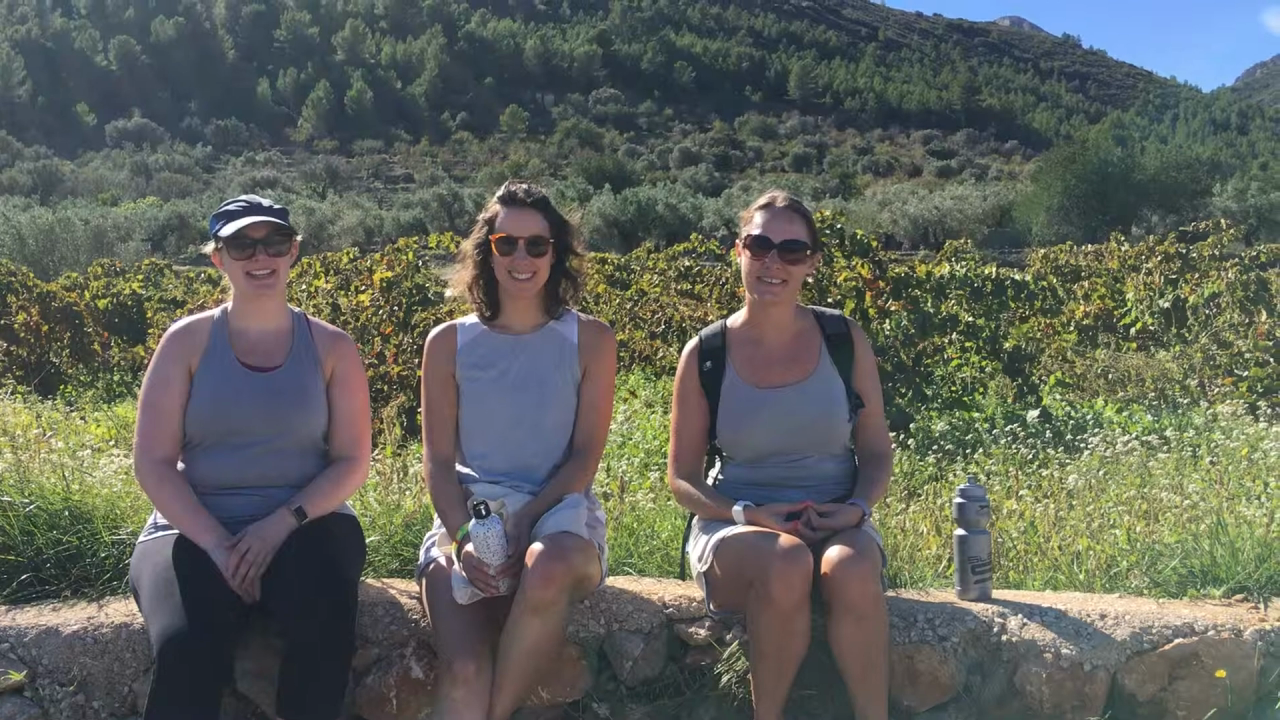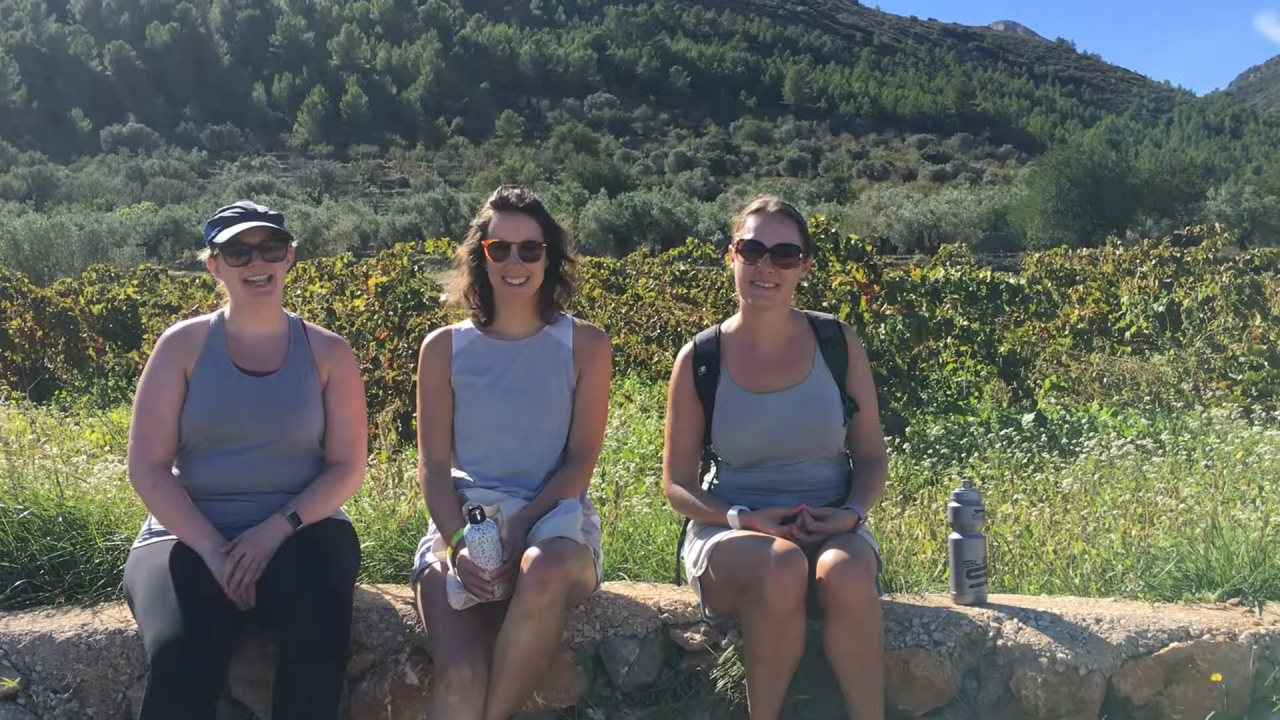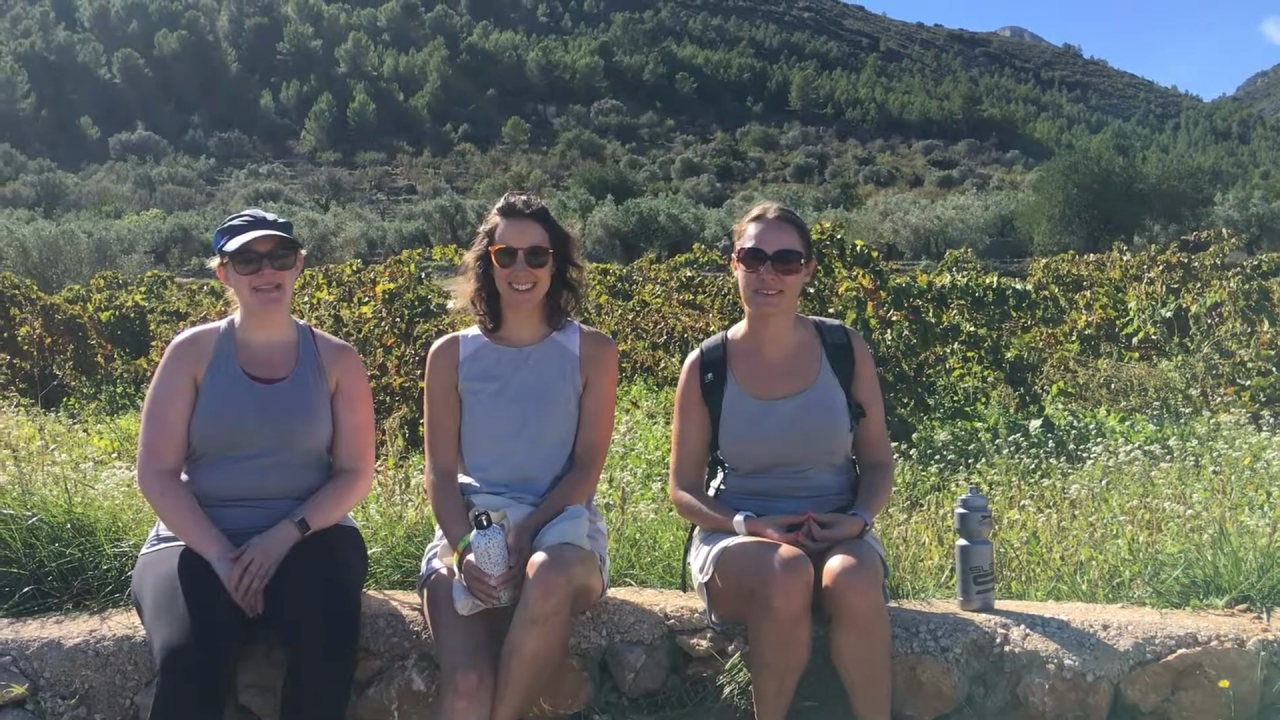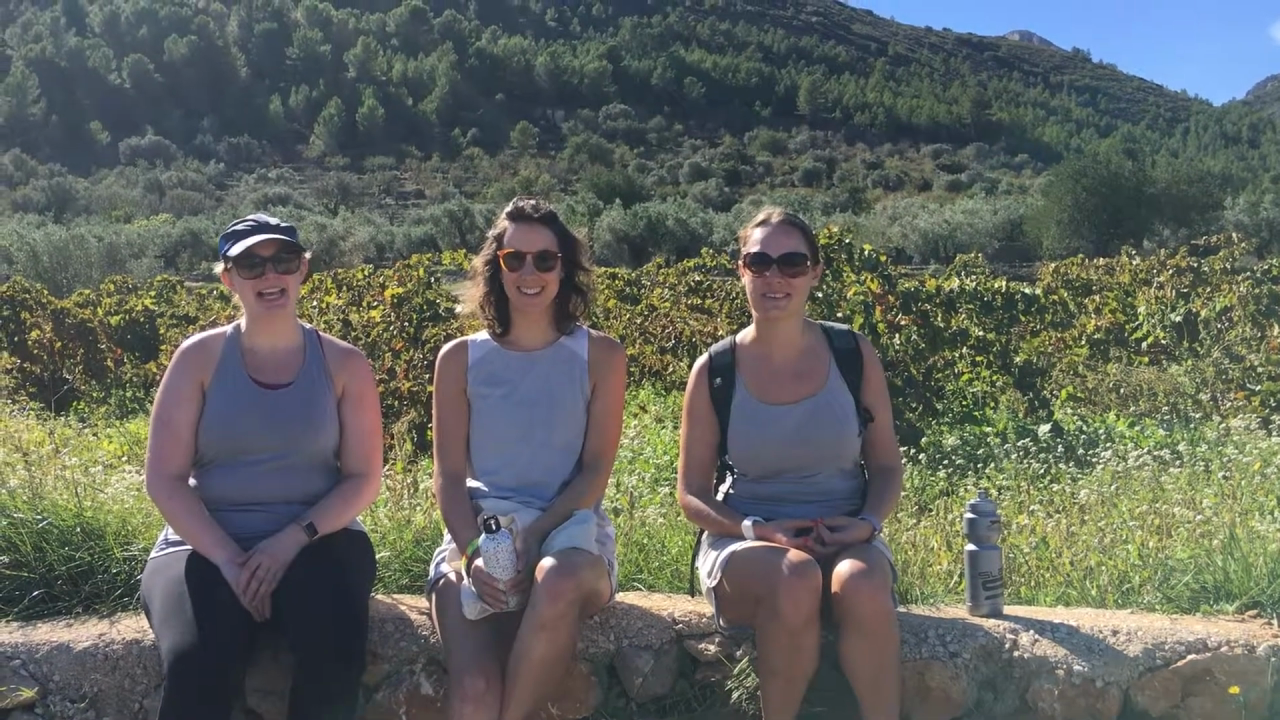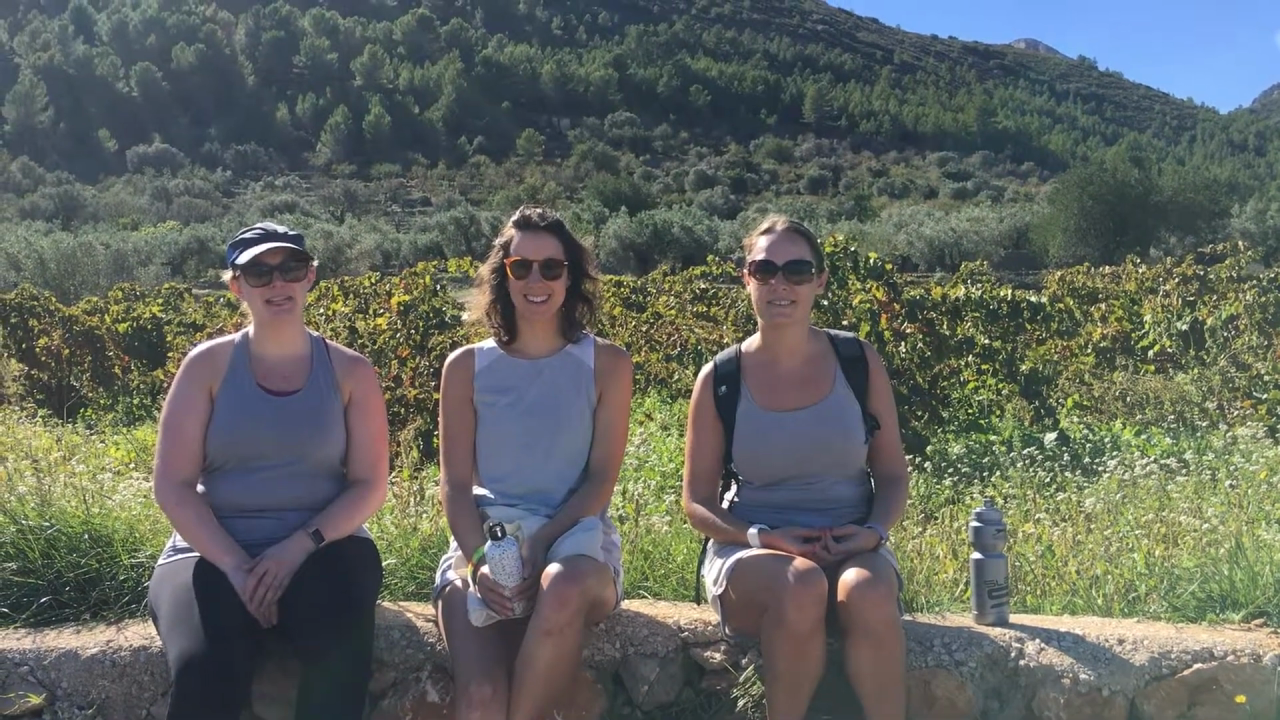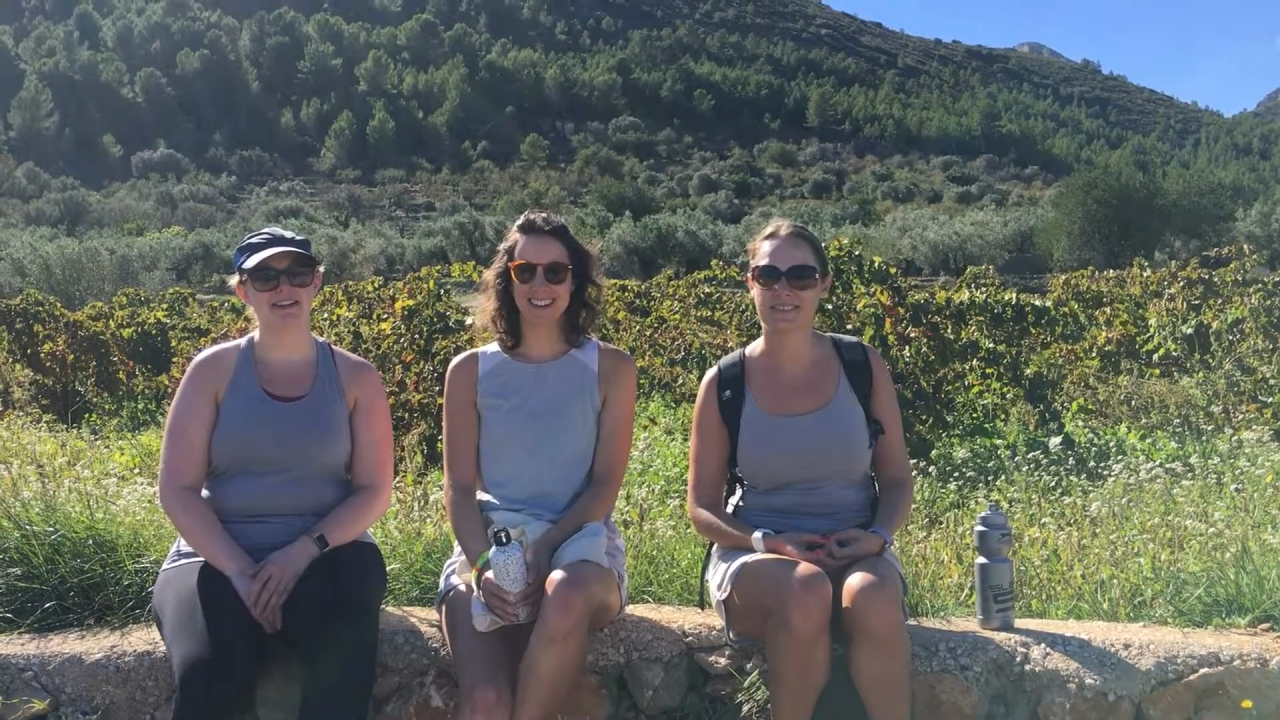
dt=0.7s
person 1, frame 1
left shoulder: (590, 340)
right shoulder: (448, 343)
left elbow: (586, 455)
right elbow: (438, 462)
left wrist: (524, 522)
right wrist: (464, 538)
left hip: (559, 510)
right hip: (469, 515)
left knee: (549, 567)
right knee: (464, 673)
person 1, frame 2
left shoulder: (586, 345)
right shoulder: (443, 348)
left elbow: (581, 461)
right elbow: (434, 467)
left wrist: (519, 527)
right wrist: (458, 543)
left hip: (554, 516)
right hip: (464, 520)
left knee: (543, 572)
person 1, frame 3
left shoulder: (592, 352)
right shoulder: (451, 354)
left elbow: (587, 466)
right elbow: (440, 473)
left wrist: (526, 534)
right wrist: (464, 549)
left hip: (560, 523)
right hip: (471, 527)
left knee: (550, 577)
person 1, frame 4
left shoulder: (601, 356)
right shoulder: (460, 359)
left elbow: (594, 471)
right elbow: (449, 477)
left wrist: (533, 538)
right wrist: (473, 553)
left hip: (569, 528)
right hip: (480, 532)
left knee: (558, 582)
person 1, frame 5
left shoulder: (607, 364)
right shoulder: (466, 366)
left elbow: (601, 479)
right elbow: (455, 485)
left wrist: (539, 545)
right wrist: (479, 560)
left hip: (575, 537)
right hip: (485, 541)
left knee: (563, 589)
person 1, frame 6
left shoulder: (611, 368)
right shoulder: (470, 371)
left elbow: (605, 483)
right elbow: (459, 489)
left wrist: (545, 549)
right wrist: (483, 565)
left hip: (579, 540)
right hip: (489, 544)
left knee: (567, 597)
person 2, frame 1
left shoulder: (845, 339)
right shoulder: (704, 355)
left elbow: (876, 452)
right elbow: (683, 478)
left wrist: (857, 508)
right wrist: (748, 513)
left hip: (836, 524)
right hip: (736, 526)
left knee: (851, 569)
right knee: (785, 563)
person 2, frame 2
left shoulder: (839, 344)
right shoulder: (698, 360)
left elbow: (871, 456)
right elbow: (678, 484)
left wrist: (852, 513)
right wrist: (742, 518)
left hip: (830, 528)
right hip: (731, 531)
left knee: (845, 574)
right knee: (780, 567)
person 2, frame 3
left shoulder: (846, 350)
right shoulder: (705, 367)
left elbow: (877, 463)
right elbow: (684, 491)
left wrist: (858, 519)
right wrist: (748, 525)
left hip: (837, 535)
right hip: (737, 539)
left knee: (853, 581)
right knee: (785, 573)
person 2, frame 4
left shoulder: (854, 355)
right shoulder: (713, 372)
left elbow: (886, 467)
right elbow: (692, 496)
left wrist: (867, 523)
right wrist: (758, 529)
left hip: (845, 540)
right hip: (745, 544)
left knee: (861, 584)
right knee: (794, 577)
person 2, frame 5
left shoulder: (860, 362)
right shoulder: (719, 380)
left elbow: (893, 475)
right elbow: (698, 503)
left wrist: (874, 531)
right wrist: (762, 538)
left hip: (852, 549)
right hip: (750, 552)
left knee: (868, 594)
right knee: (800, 586)
person 2, frame 6
left shoulder: (863, 366)
right shoulder: (723, 385)
left elbow: (897, 479)
right elbow: (702, 508)
left wrist: (877, 536)
right wrist: (766, 542)
left hip: (855, 551)
right hip: (754, 556)
left knee: (873, 598)
right knee: (804, 590)
person 3, frame 1
left shoulder: (332, 347)
right shoulder: (187, 341)
left elbow: (352, 461)
right elbow: (153, 464)
left wrist: (282, 523)
right wrist: (216, 544)
left hip: (306, 524)
right hip: (195, 529)
left knee: (324, 631)
right knee: (186, 650)
person 3, frame 2
left shoulder: (328, 352)
right shoulder: (182, 345)
left elbow: (347, 467)
right elbow: (147, 468)
left wrist: (277, 529)
right wrist: (212, 549)
left hip: (300, 530)
right hip: (189, 535)
left knee: (320, 638)
right knee: (181, 657)
person 3, frame 3
left shoulder: (336, 359)
right shoulder: (193, 351)
left elbow: (356, 473)
right elbow: (157, 474)
left wrist: (286, 535)
right wrist: (221, 556)
left hip: (308, 536)
right hip: (198, 541)
left knee: (328, 647)
right knee: (189, 664)
person 3, frame 4
left shoulder: (344, 363)
right shoulder: (199, 357)
left elbow: (363, 478)
right elbow: (165, 478)
left wrist: (293, 539)
right wrist: (227, 559)
left hip: (317, 540)
right hip: (205, 545)
left knee: (335, 653)
right knee: (197, 667)
person 3, frame 5
left shoulder: (350, 370)
right shoulder: (208, 365)
left elbow: (369, 484)
right elbow: (173, 485)
left wrist: (300, 546)
right wrist: (234, 565)
left hip: (323, 547)
right hip: (214, 552)
left knee: (340, 661)
right knee: (204, 674)
person 3, frame 6
left shoulder: (355, 377)
right shoulder: (213, 369)
left elbow: (374, 489)
right elbow: (178, 490)
left wrist: (304, 550)
right wrist: (239, 570)
left hip: (327, 552)
right hip: (217, 556)
left knee: (343, 669)
right knee: (208, 679)
